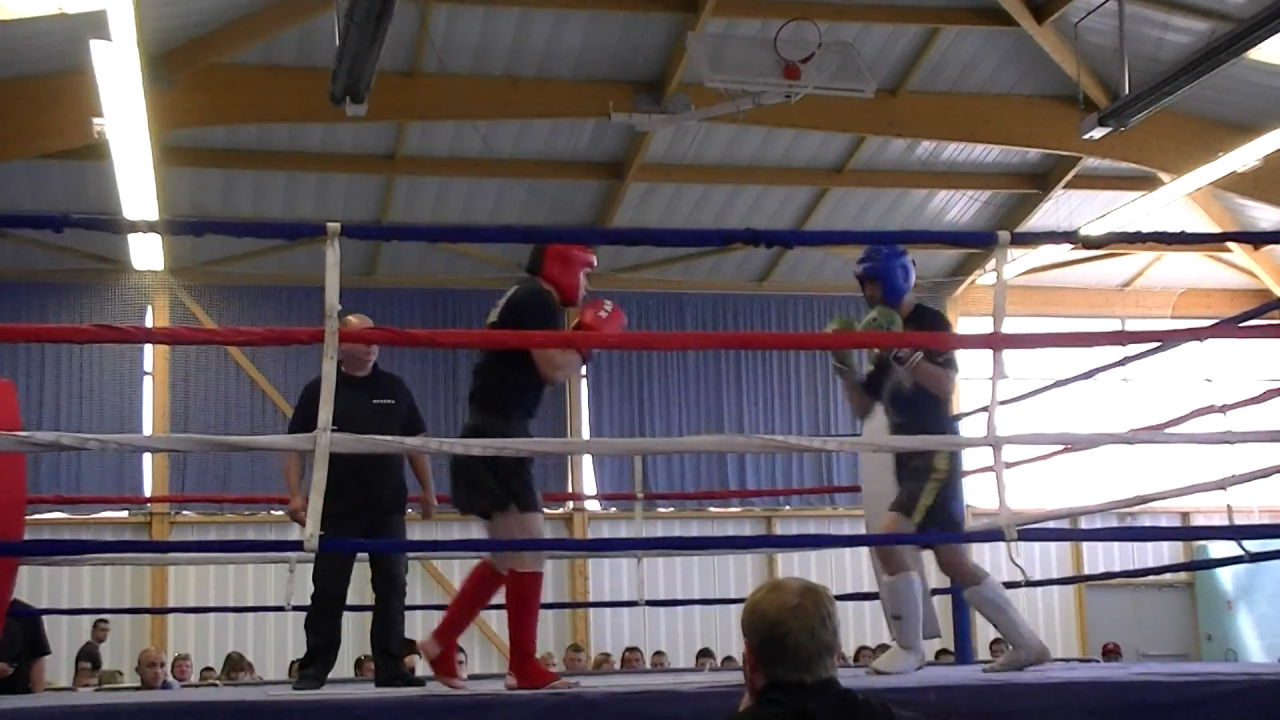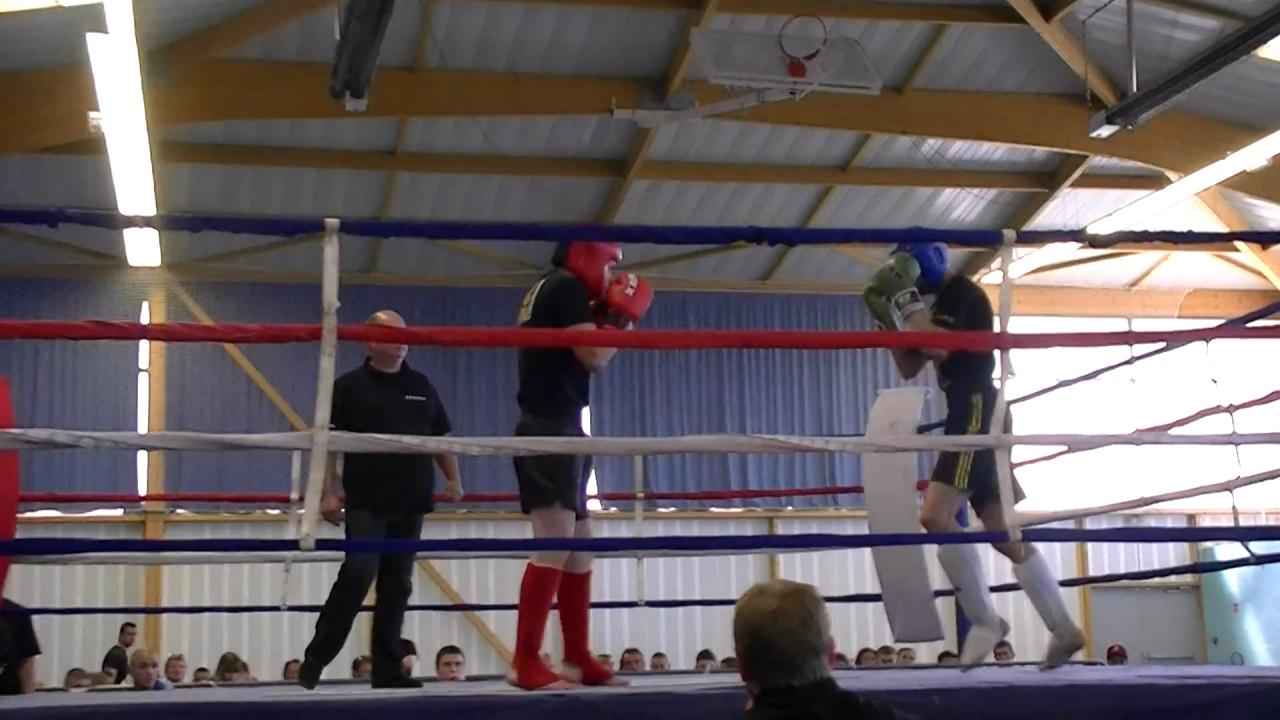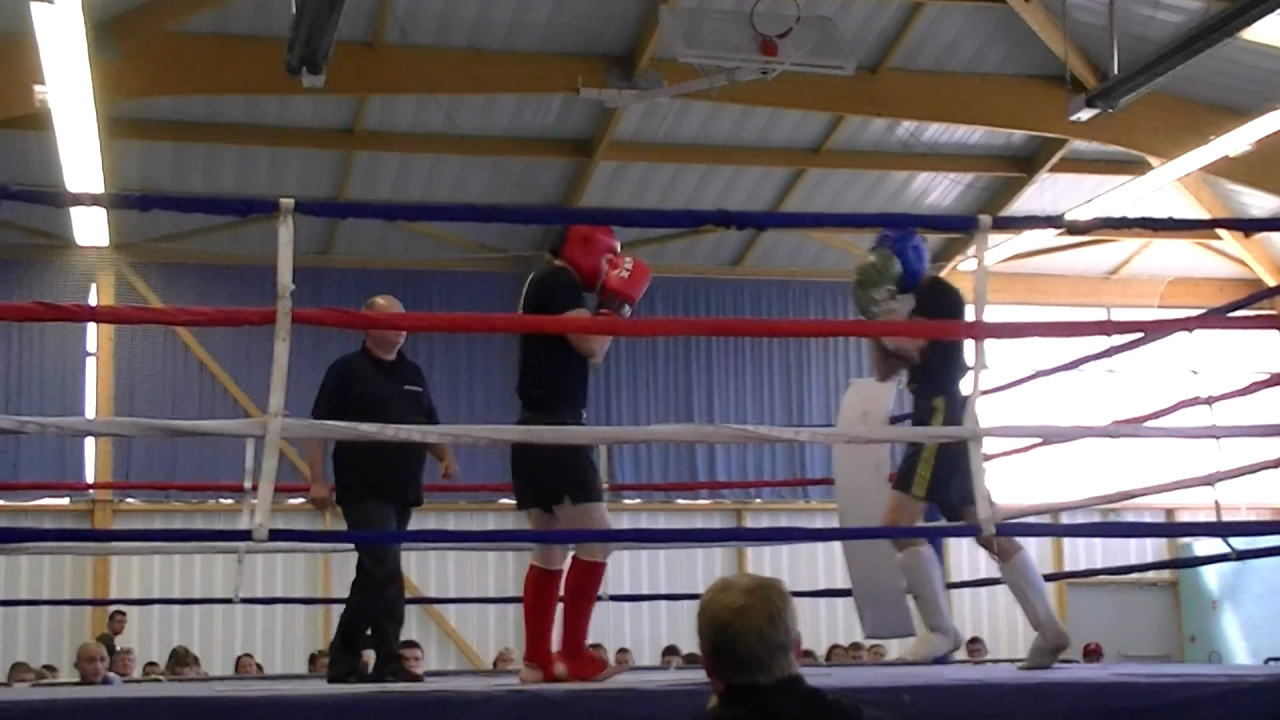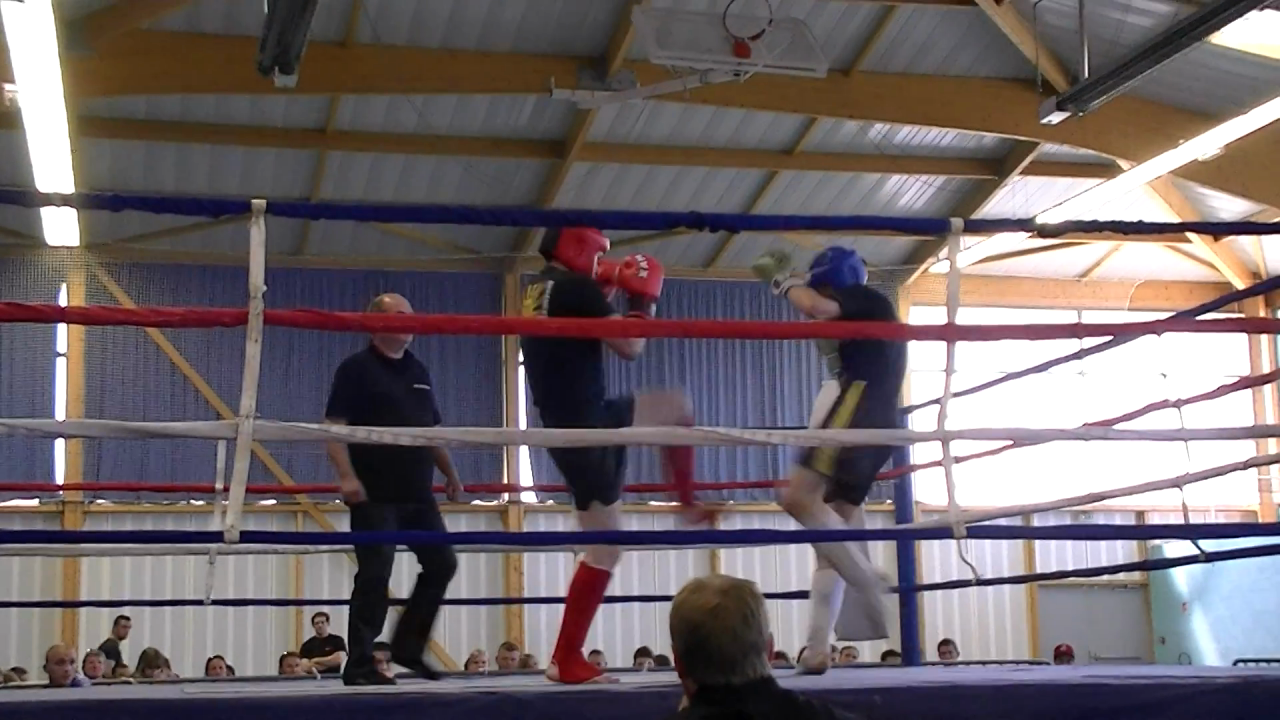
dt=0.3s
person 1, frame 1
left shoulder: (527, 301)
right shoulder: (537, 299)
left elbow: (536, 370)
right elbow: (554, 369)
right wrist: (590, 343)
left hip: (492, 433)
right hip: (497, 434)
left knee: (505, 557)
right knee: (529, 551)
left ankle: (441, 642)
right ankle: (524, 665)
person 1, frame 2
left shoulder: (553, 295)
right shoulder: (564, 287)
right elbow: (593, 358)
left wrist: (604, 318)
right wrist: (624, 319)
left hip: (558, 430)
right hip: (548, 431)
left knee: (576, 550)
right knee: (553, 547)
left ankle: (577, 658)
right ankle: (528, 662)
person 1, frame 3
left shoulder: (554, 286)
right shoulder: (557, 280)
left elbow: (586, 354)
right elbow: (592, 345)
left wrist: (610, 305)
right wrist: (620, 302)
left hip: (552, 426)
right hip: (553, 426)
left knee: (550, 551)
right knee: (595, 537)
left ankle: (538, 659)
right ankle: (574, 652)
person 1, frame 4
left shoulder: (538, 292)
right shoulder: (573, 291)
right elbow: (628, 346)
left wrist: (610, 289)
right wrist: (644, 300)
left hip: (592, 418)
right hip: (580, 428)
left knee: (677, 408)
right knee: (603, 548)
left ankle: (689, 504)
right ankle: (567, 659)
person 2, frame 1
left shoulder: (928, 322)
left elbow: (946, 389)
right elbow: (862, 409)
left wrist: (906, 350)
right wrist: (843, 365)
left hip: (935, 452)
right hip: (911, 455)
left knee: (887, 541)
right knee: (956, 565)
left ankle: (908, 648)
right ankle: (1027, 645)
person 2, frame 2
left shoulder: (963, 293)
right shoulder: (943, 302)
left elbow: (939, 346)
right elbow: (908, 368)
left wrist: (903, 301)
right wrist: (887, 317)
left hip: (976, 417)
right hip: (972, 420)
left knee: (936, 517)
right knee: (1002, 532)
left ankle: (984, 621)
right ankle: (1065, 632)
person 2, frame 3
left shoulder: (939, 295)
right shoulder: (916, 306)
left elbow: (907, 346)
right elbow: (884, 370)
left wrist: (877, 302)
right wrist: (875, 314)
left hip: (941, 418)
right hip: (946, 423)
left knee: (898, 521)
right knee: (991, 533)
left ankle: (940, 629)
right ankle: (1049, 630)
person 2, frame 4
left shoulder: (870, 299)
left elbow: (821, 311)
right elbow: (840, 370)
left wrist: (781, 278)
left hip: (861, 406)
right hip: (878, 425)
left knee: (798, 497)
right knee: (830, 530)
left ankle: (867, 581)
right ankle: (818, 647)
person 3, frame 1
left shoulder: (394, 387)
right shoulder: (318, 390)
left elbow: (414, 442)
left wrist: (428, 489)
right wrist: (295, 493)
left hip: (388, 506)
right hip: (338, 508)
left knee: (392, 586)
right knee: (329, 589)
left ankle: (390, 668)
right ankle: (314, 668)
person 3, frame 2
left shoulder: (421, 385)
right shoulder: (350, 385)
left elbow: (442, 437)
left wrist: (452, 477)
right wrist: (329, 491)
left hip: (411, 504)
right hip: (366, 502)
left knee: (396, 585)
right knee: (357, 575)
left ankle: (387, 667)
right ankle: (315, 659)
person 3, frame 3
left shoulder: (413, 373)
right shoulder: (347, 369)
left elbow: (430, 427)
right elbow: (318, 427)
left wrist: (446, 457)
right wrist: (318, 480)
left hip: (402, 493)
right hip: (363, 491)
left knee: (373, 576)
right knee: (386, 572)
left ankle: (342, 662)
right ankle: (388, 661)
person 3, frame 4
left shoulder: (419, 371)
right shoulder: (356, 369)
right elbow: (333, 428)
left wrist: (449, 471)
right wrist: (347, 475)
left hip: (418, 492)
right hip: (374, 494)
left knee: (442, 564)
right knee: (375, 577)
left ankle: (407, 645)
right ankle: (360, 664)
